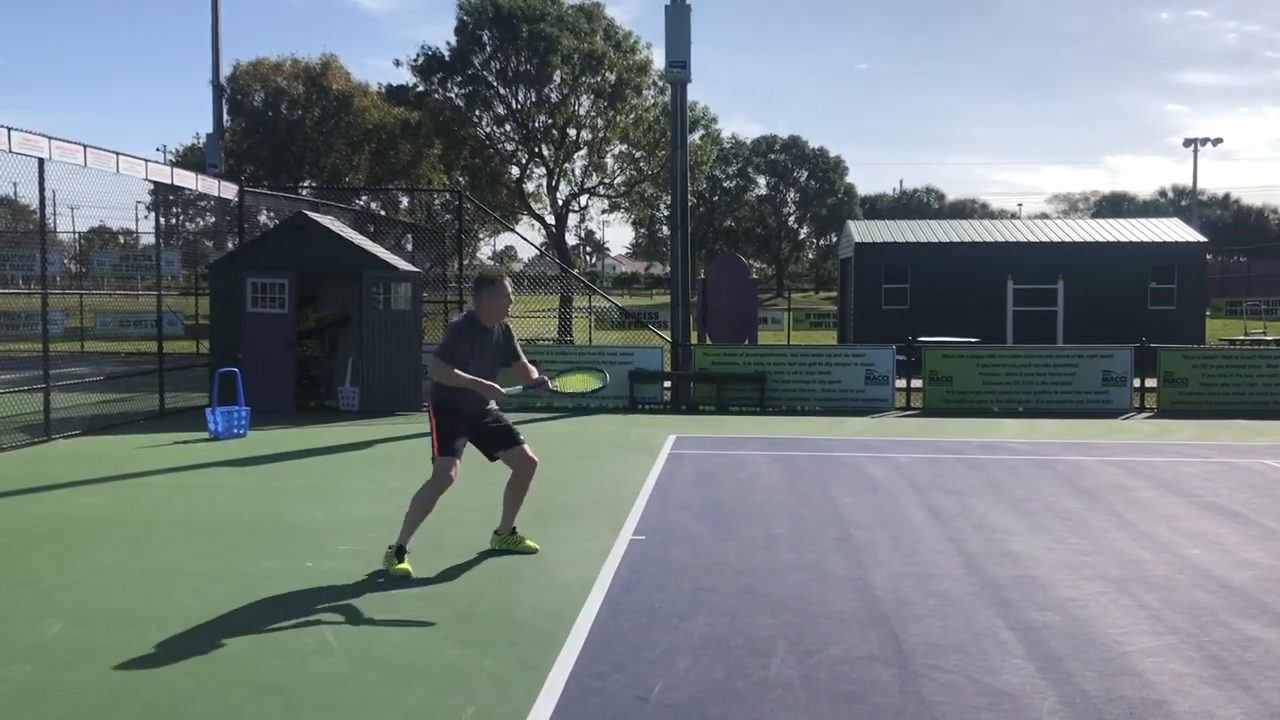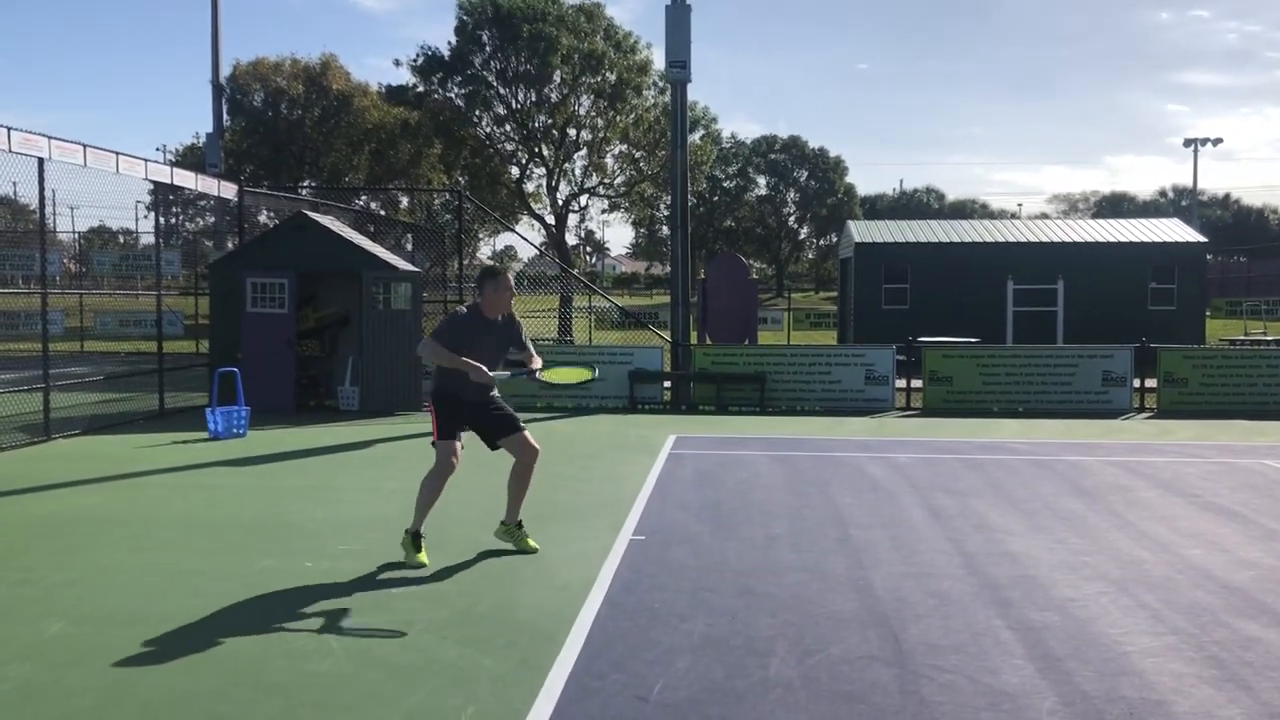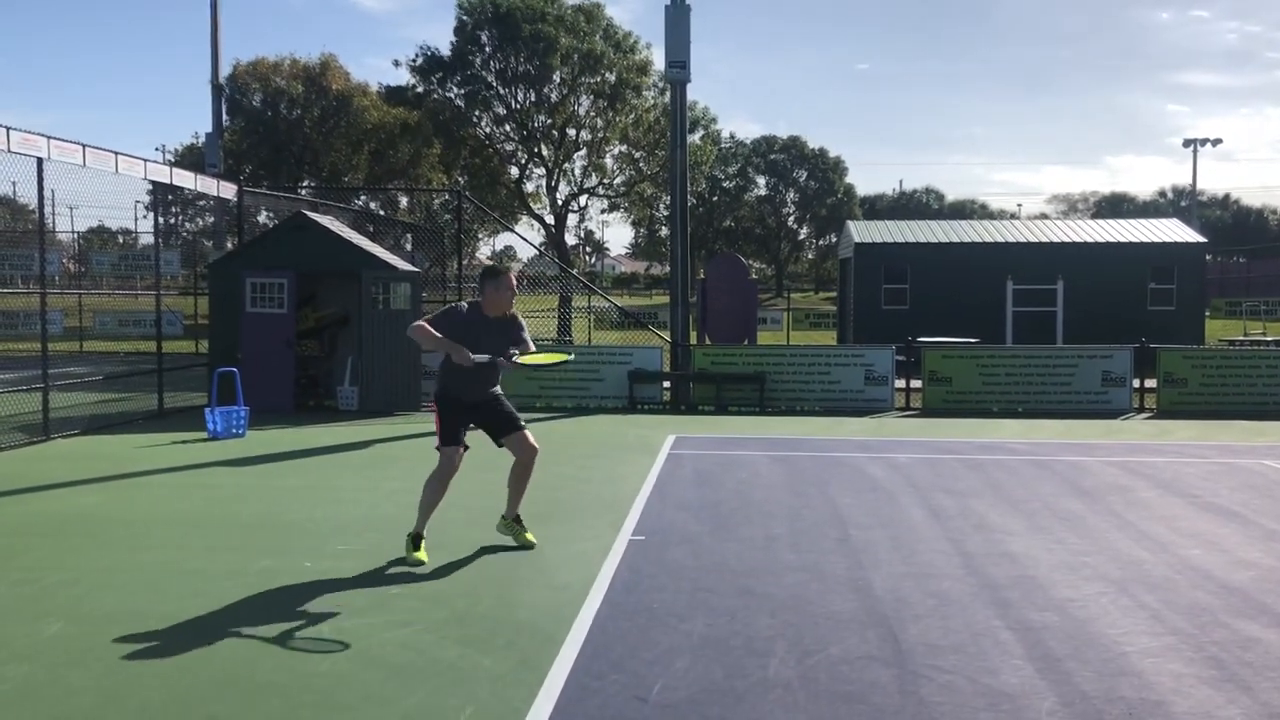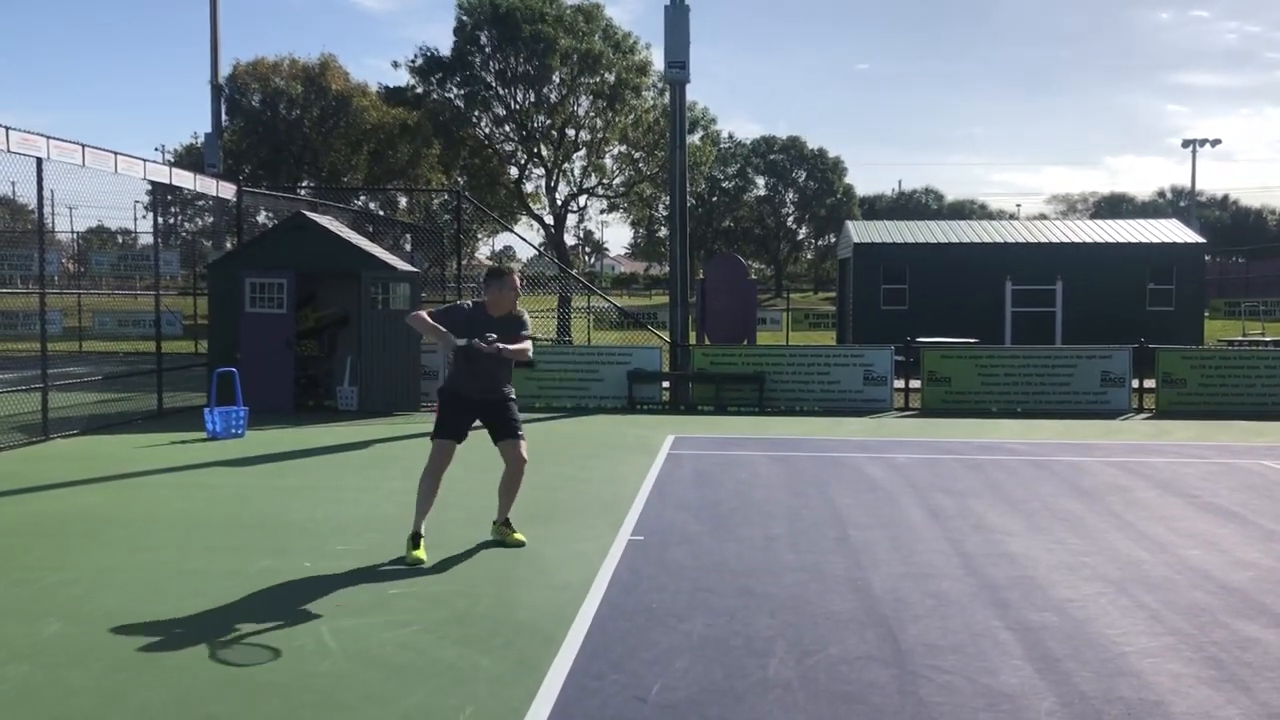
dt=0.1s
person 1, frame 1
left shoulder: (503, 330)
right shoulder: (461, 328)
left elbow: (522, 366)
right elbow: (437, 371)
left wrist: (534, 379)
right wrist: (483, 385)
left hip: (484, 410)
right hip: (447, 409)
left knee: (527, 464)
right knee: (445, 476)
left ankle: (504, 532)
right ankle: (398, 548)
person 1, frame 2
left shoulder: (510, 322)
right shoulder: (461, 318)
left elbow: (530, 356)
right elbow: (426, 349)
left wrist: (534, 367)
right wrist: (467, 365)
left hip: (485, 398)
right hip: (449, 397)
left knee: (529, 451)
right knee: (447, 461)
left ankle: (510, 524)
right ankle: (414, 534)
person 1, frame 3
left shoulder: (513, 320)
right shoulder: (460, 314)
left elbow: (531, 353)
right elbow: (415, 330)
left wrist: (519, 358)
right wrist: (451, 348)
left hip: (490, 396)
right hip: (453, 397)
left knee: (528, 450)
right knee: (449, 465)
left ankle: (511, 518)
right ankle: (416, 536)
person 1, frame 4
left shoulder: (518, 318)
right shoulder: (463, 312)
left elbow: (527, 351)
right elbow: (415, 317)
left wrist: (502, 348)
right wrist: (442, 335)
left hip: (498, 396)
right hip: (458, 394)
left knee: (518, 460)
right knee: (439, 458)
left ankle: (501, 523)
right ankle: (416, 533)
